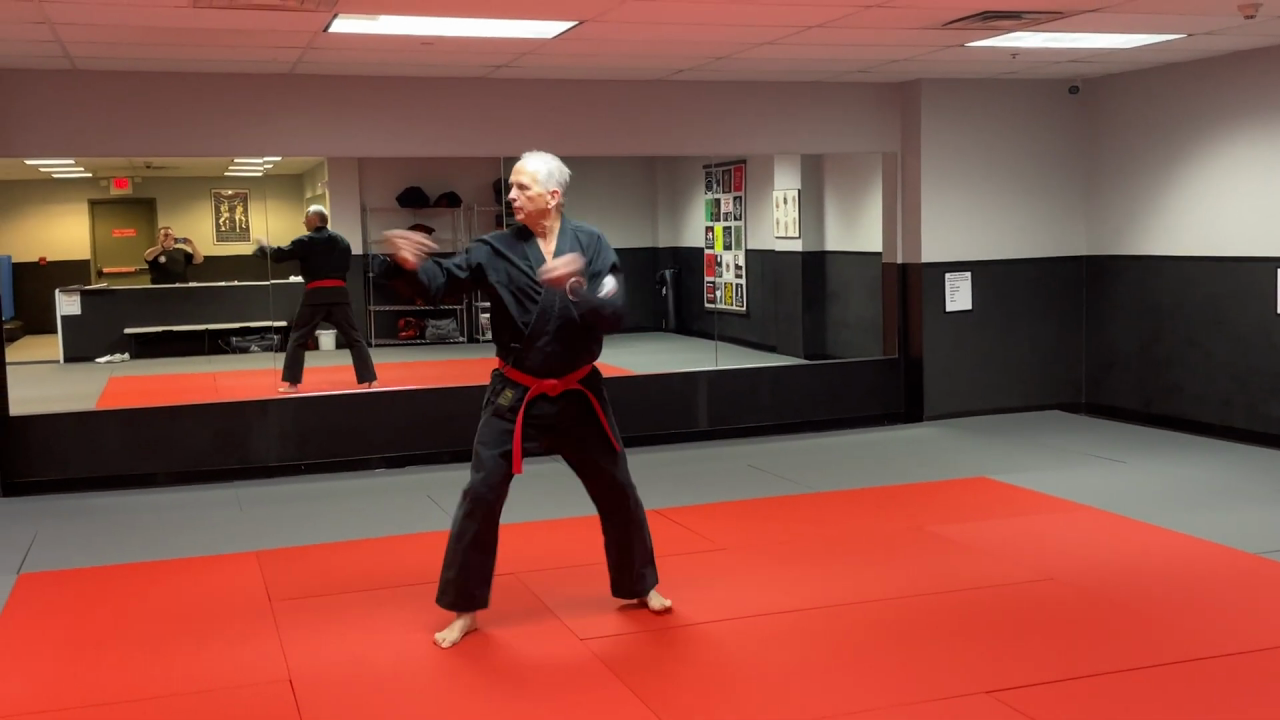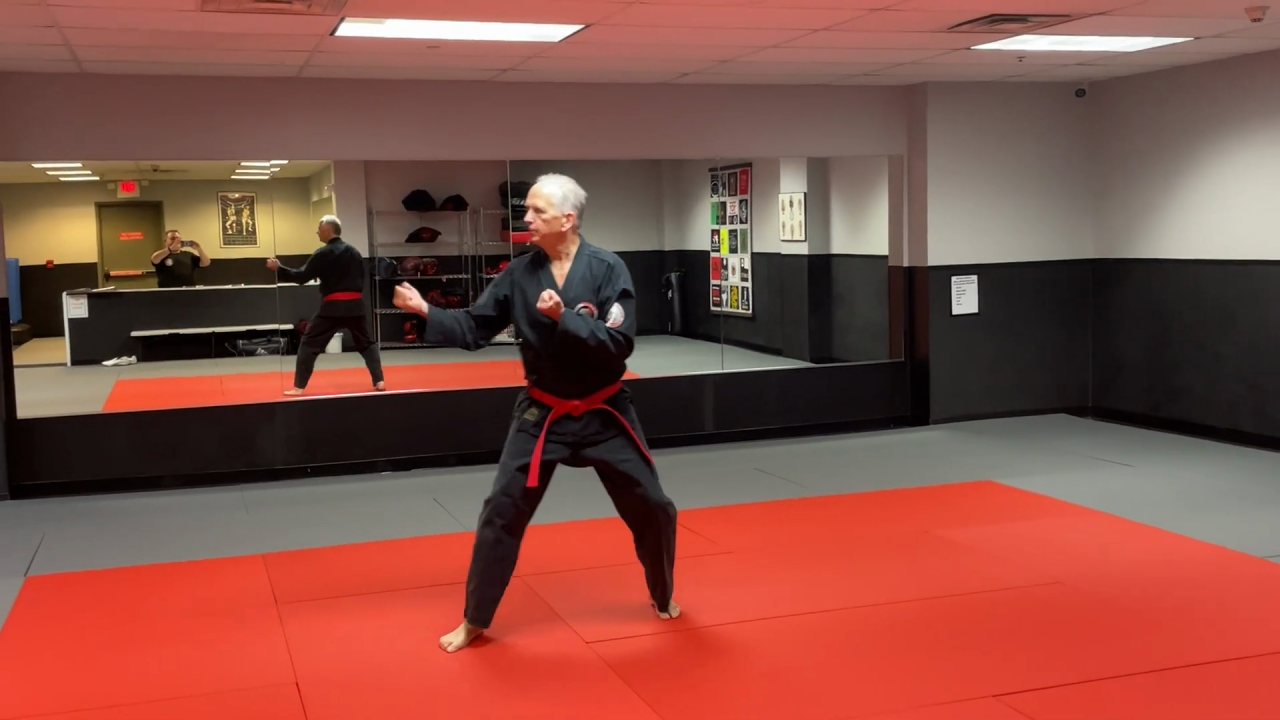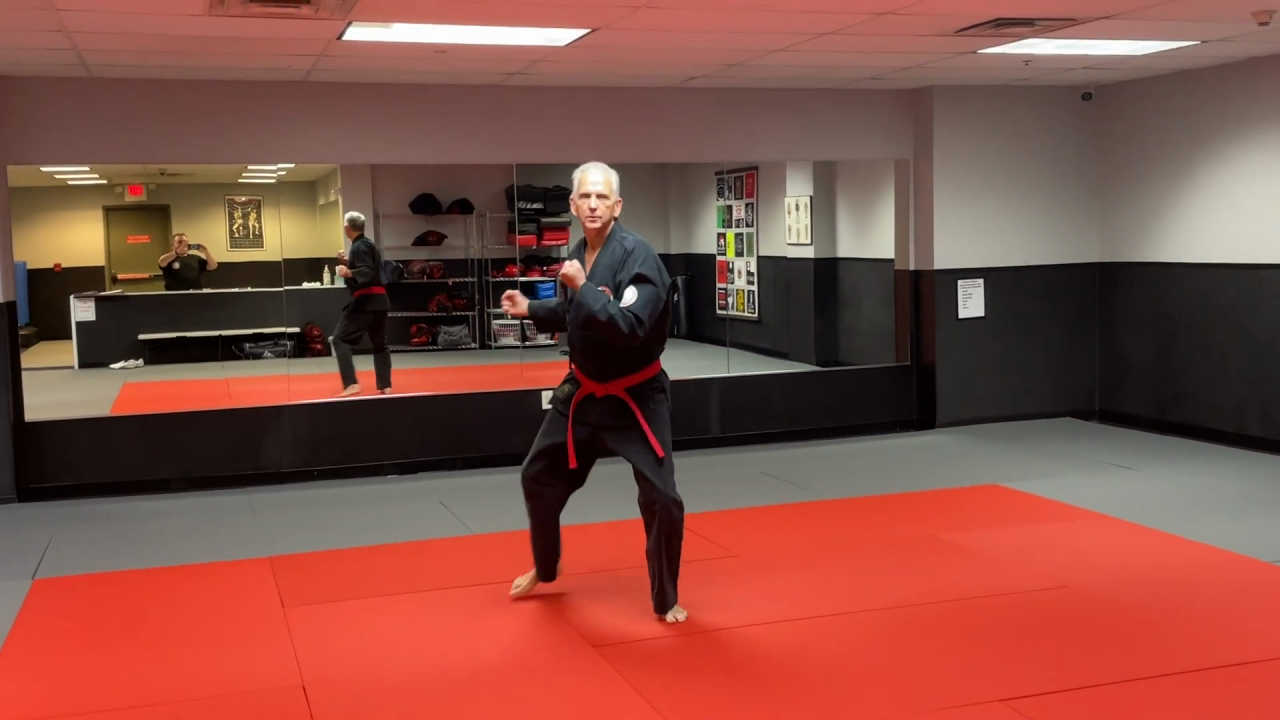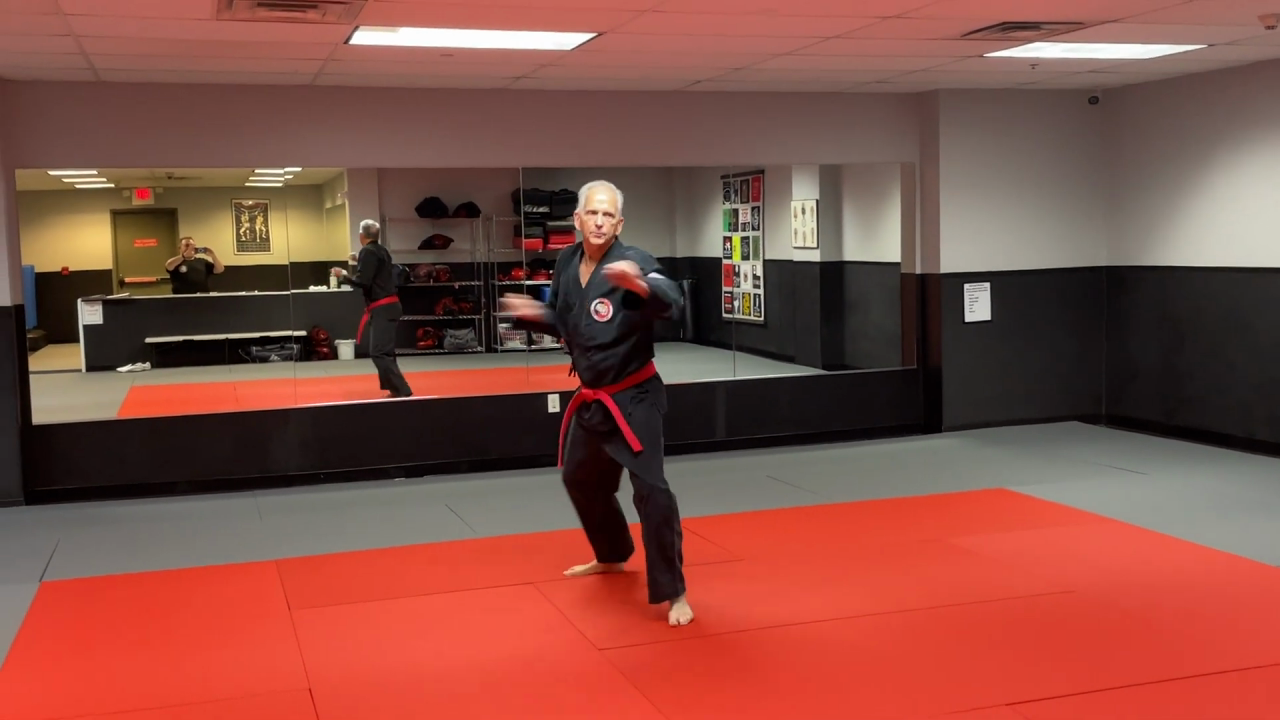
dt=0.3s
person 1, frame 1
left shoulder: (592, 245)
right shoulder: (498, 246)
left elbow: (610, 316)
right elbow: (444, 282)
left wrist: (575, 287)
right wrist: (414, 262)
left hip: (577, 393)
right hip: (515, 394)
left knee: (615, 492)
right knee: (481, 497)
left ankle: (639, 586)
right ankle: (464, 609)
person 1, frame 2
left shoulder: (607, 269)
right shoulder: (519, 273)
left elbow: (618, 345)
right elbow: (473, 327)
left wrist: (563, 318)
right wrist: (425, 311)
left hip: (604, 411)
right hip: (542, 412)
left knee: (651, 507)
right knee: (503, 509)
left ankle: (663, 595)
right ankle: (475, 619)
person 1, frame 3
left shoulder: (636, 254)
right shoulder: (579, 255)
left elbow: (630, 326)
left wrist: (582, 288)
right wrist: (531, 309)
left hip: (636, 394)
right hip: (584, 390)
left knee: (661, 498)
right knee: (540, 475)
left ankle: (666, 600)
right ankle: (544, 567)
person 1, frame 4
left shoulder: (634, 263)
right shoulder: (567, 262)
left elbow: (668, 301)
right elbow: (563, 320)
left wrist: (640, 286)
right wrist: (531, 313)
left hip: (632, 397)
right hip: (589, 397)
left knee: (651, 488)
right knee: (581, 481)
left ankle: (672, 593)
right ankle: (612, 556)
person 2, frame 1
left shoulder: (307, 241)
right shoulder: (341, 241)
left elbow: (282, 255)
right elbow: (345, 264)
left wrist: (263, 247)
left hip: (316, 294)
right hip: (340, 294)
left knee: (298, 338)
right knee: (354, 337)
left ankle: (291, 383)
right ankle: (370, 379)
person 2, frame 2
left shoulder: (324, 253)
right shoulder: (354, 252)
left elbow: (303, 276)
left wrist: (278, 268)
left hip: (334, 306)
right hip: (355, 304)
left knee: (309, 344)
right knee: (367, 344)
left ankle: (299, 386)
right ankle: (379, 381)
person 2, frame 3
left shoulder: (360, 246)
right shoulder: (366, 244)
left elbow: (367, 273)
left wrist: (349, 273)
right wrist: (348, 265)
left hip: (366, 300)
right hip: (377, 299)
left knee: (341, 340)
right knee: (379, 345)
left ankle: (351, 385)
right ankle: (384, 386)
person 2, frame 4
left shoulder: (368, 251)
right shoulder: (380, 251)
left elbow: (363, 280)
left wrist: (343, 275)
right wrist: (360, 263)
left hip: (382, 309)
right hip: (388, 307)
left knee: (380, 353)
right knee: (385, 350)
left ankle: (403, 393)
right ankle: (393, 389)
